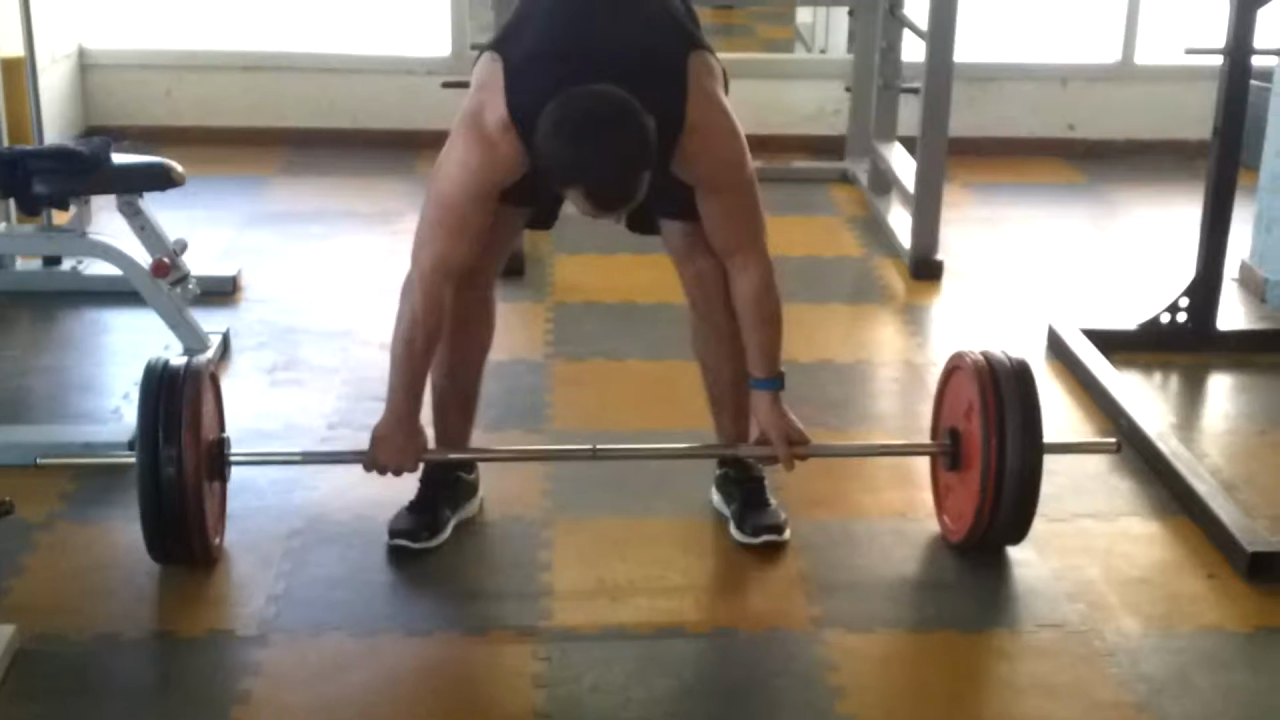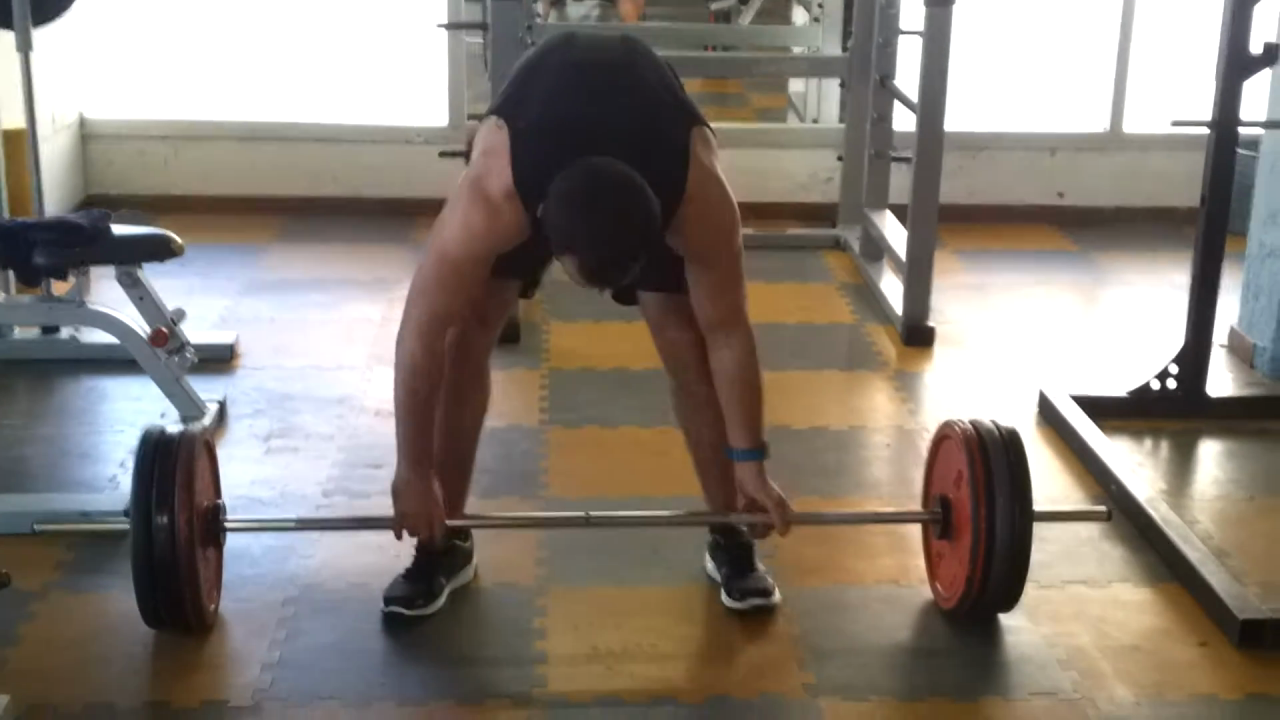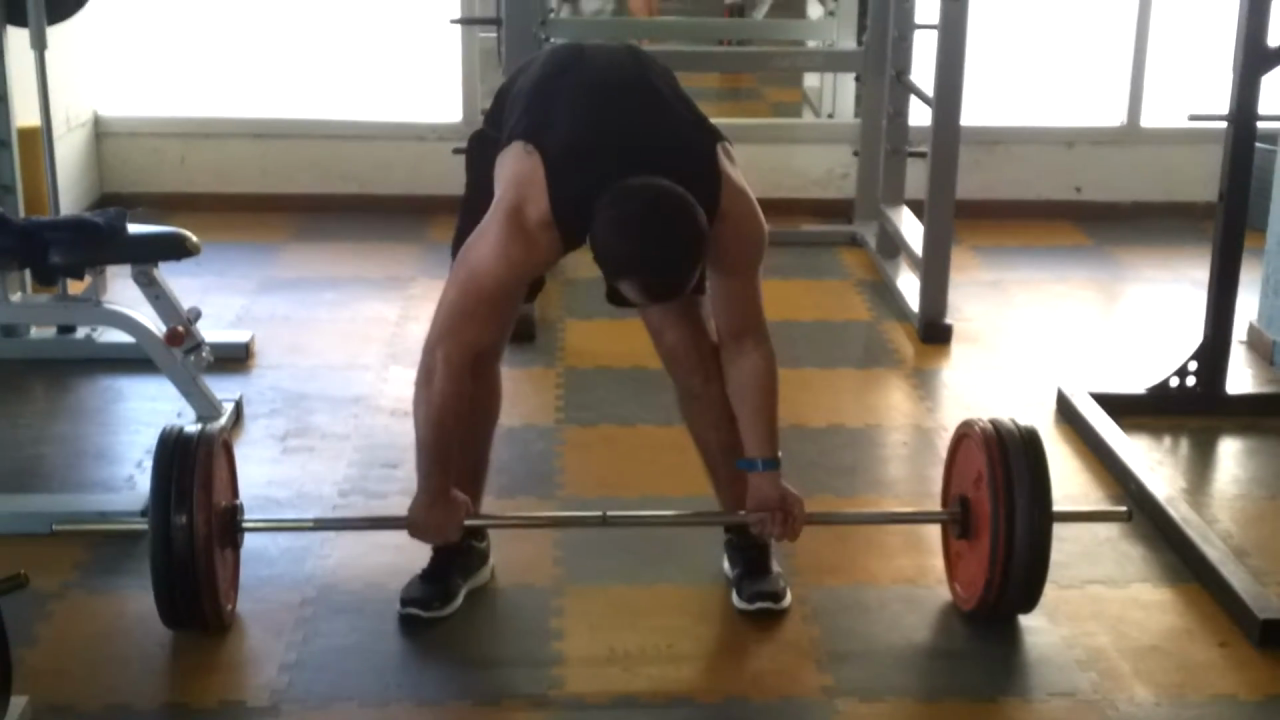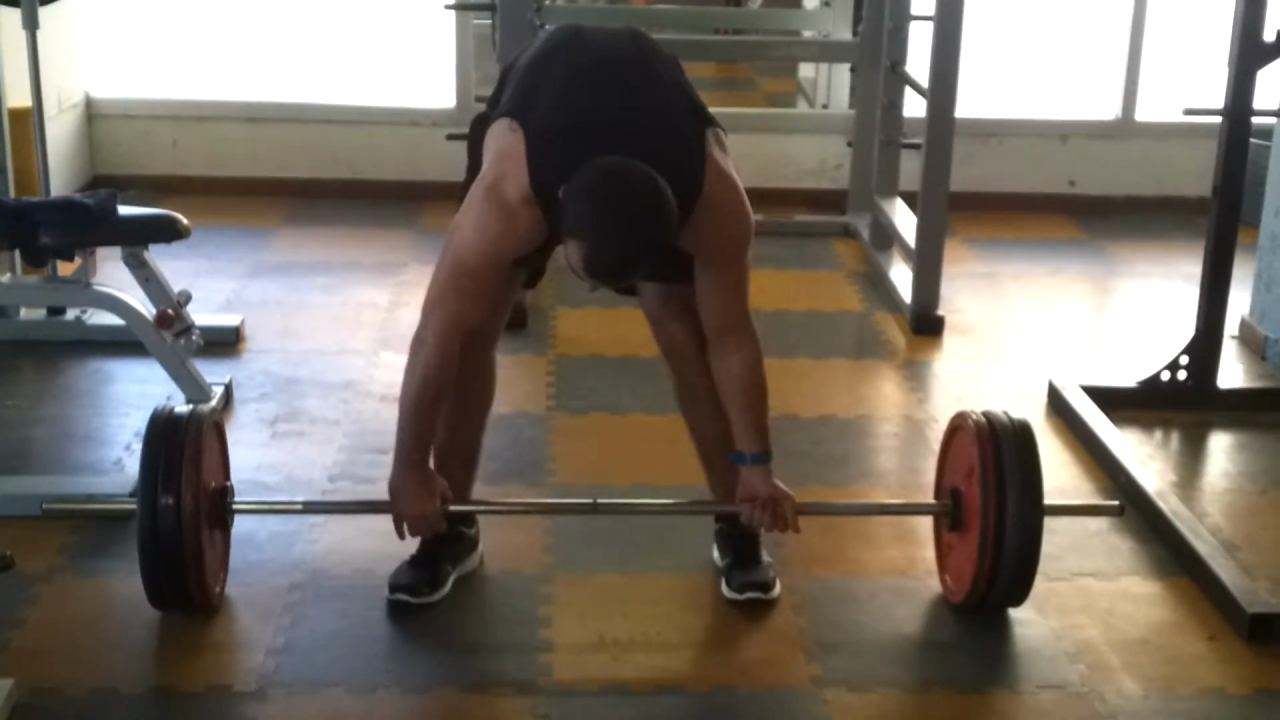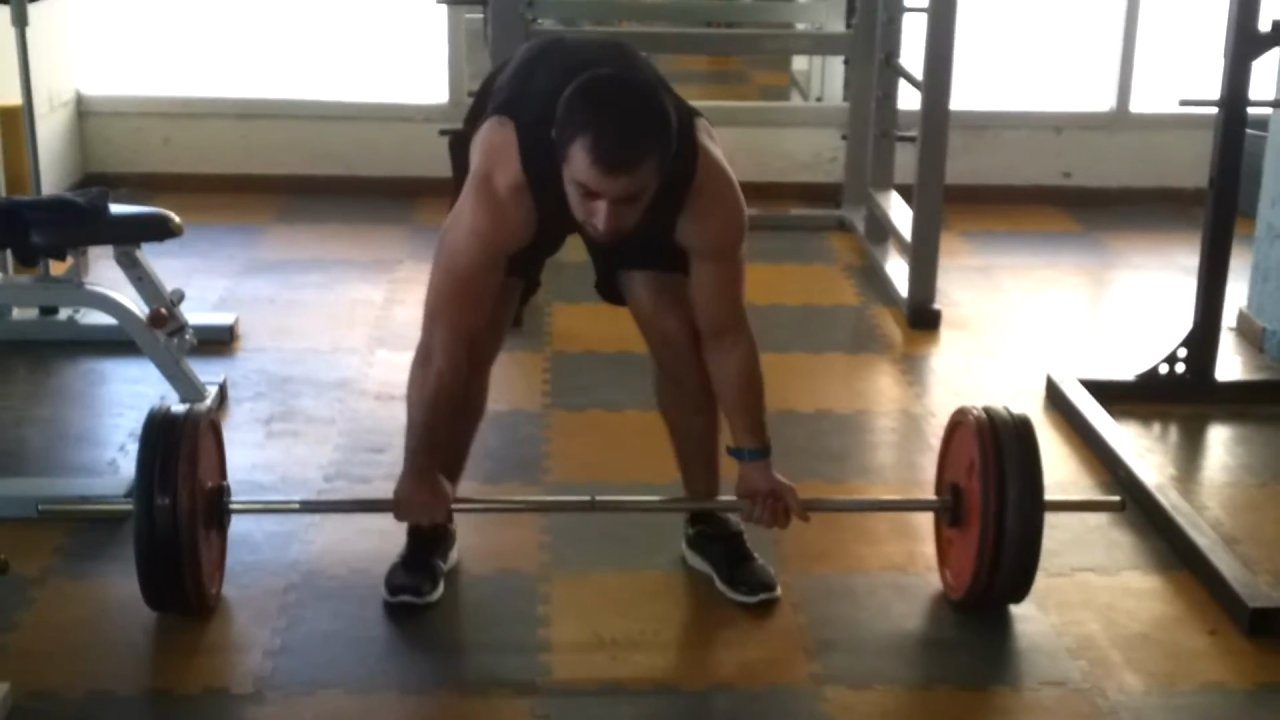
dt=1s
person 1, frame 1
left shoulder: (703, 125)
right shoulder: (490, 131)
left elbow: (745, 260)
right elbow: (431, 276)
left wrist: (767, 393)
right wrist: (399, 417)
left hip: (662, 69)
right hip: (535, 74)
left knee: (708, 269)
right knee: (468, 267)
left ankle: (738, 470)
right ankle: (450, 471)
person 1, frame 2
left shoulder: (700, 200)
right shoulder: (493, 200)
left elbow: (725, 333)
right elbow: (423, 329)
left wrist: (749, 463)
right wrist: (414, 472)
right hip: (532, 133)
left knee: (685, 337)
right knee: (467, 330)
left ankle: (729, 536)
right ankle: (447, 542)
person 1, frame 3
left shoulder: (730, 213)
right shoulder: (523, 222)
left elbow: (744, 341)
right elbow: (445, 355)
left wrist: (764, 471)
right wrist: (434, 494)
left knee: (687, 339)
right knee: (476, 343)
left ankle: (744, 536)
right ankle: (463, 546)
person 1, frame 4
left shoulder: (715, 202)
right shoulder: (507, 198)
left elbow: (730, 336)
right elbow: (439, 334)
left wrist: (755, 466)
right wrist: (410, 470)
left knee: (686, 334)
right knee: (473, 328)
left ankle: (735, 526)
right ankle: (452, 529)
person 1, frame 5
left shoulder: (708, 188)
right shoulder: (499, 184)
left elbow: (724, 334)
right elbow: (445, 341)
left wrist: (755, 460)
right wrist: (418, 476)
left knee: (677, 338)
right knee: (473, 344)
left ankle: (707, 522)
right ankle: (431, 531)
